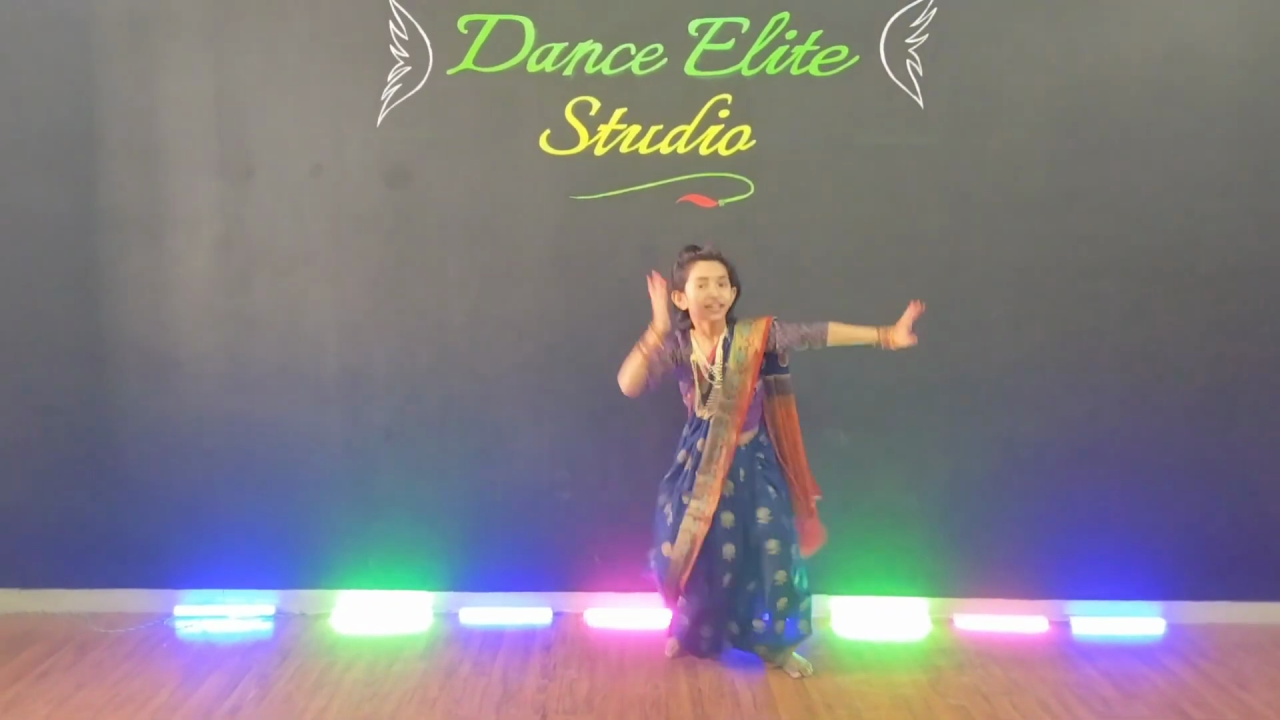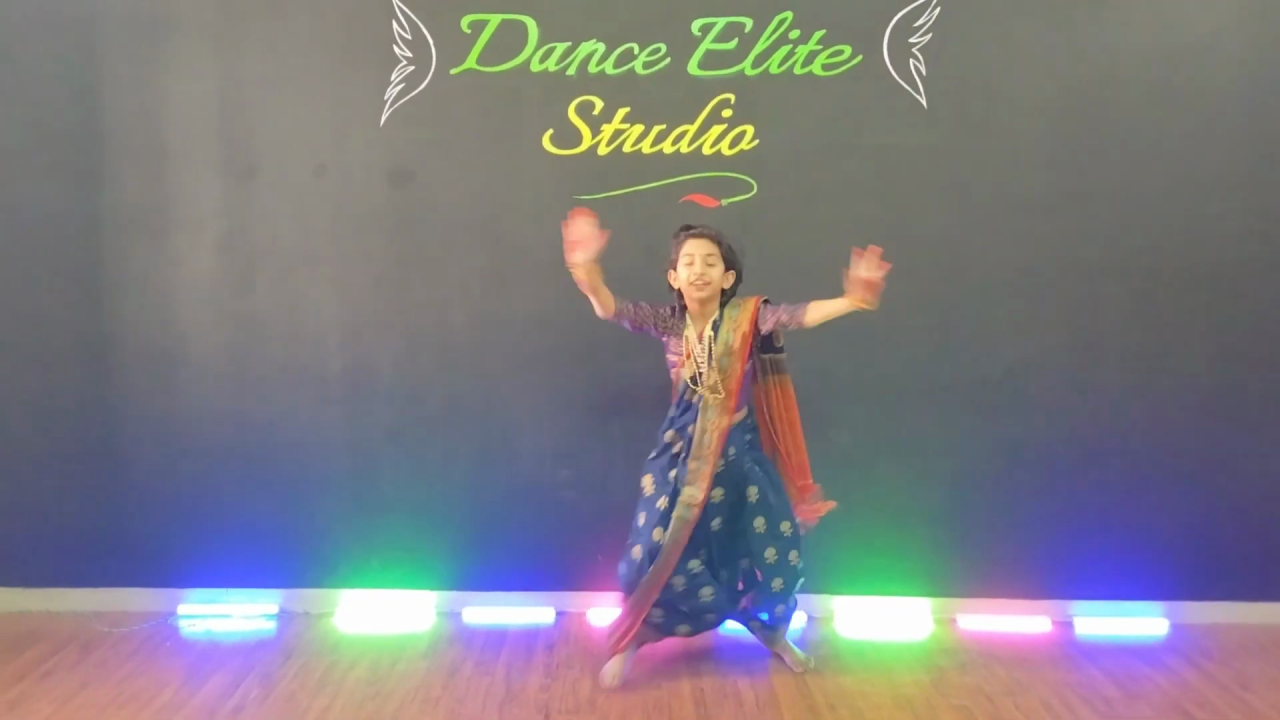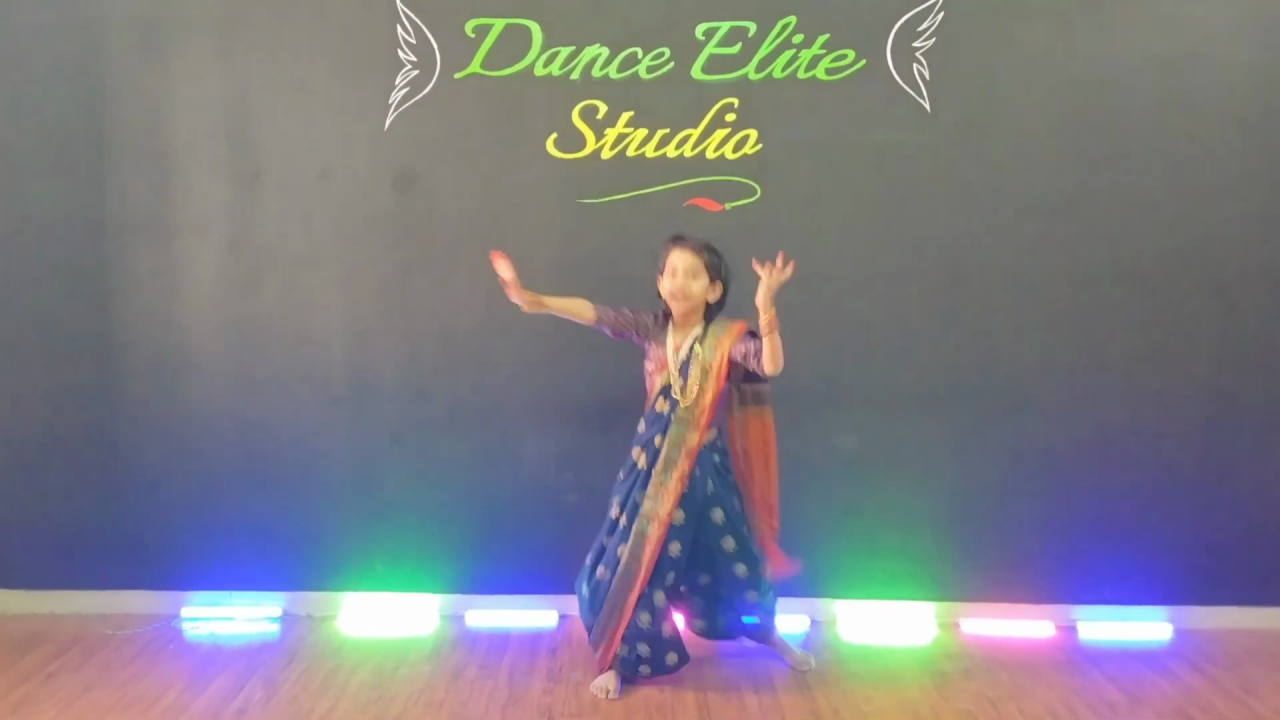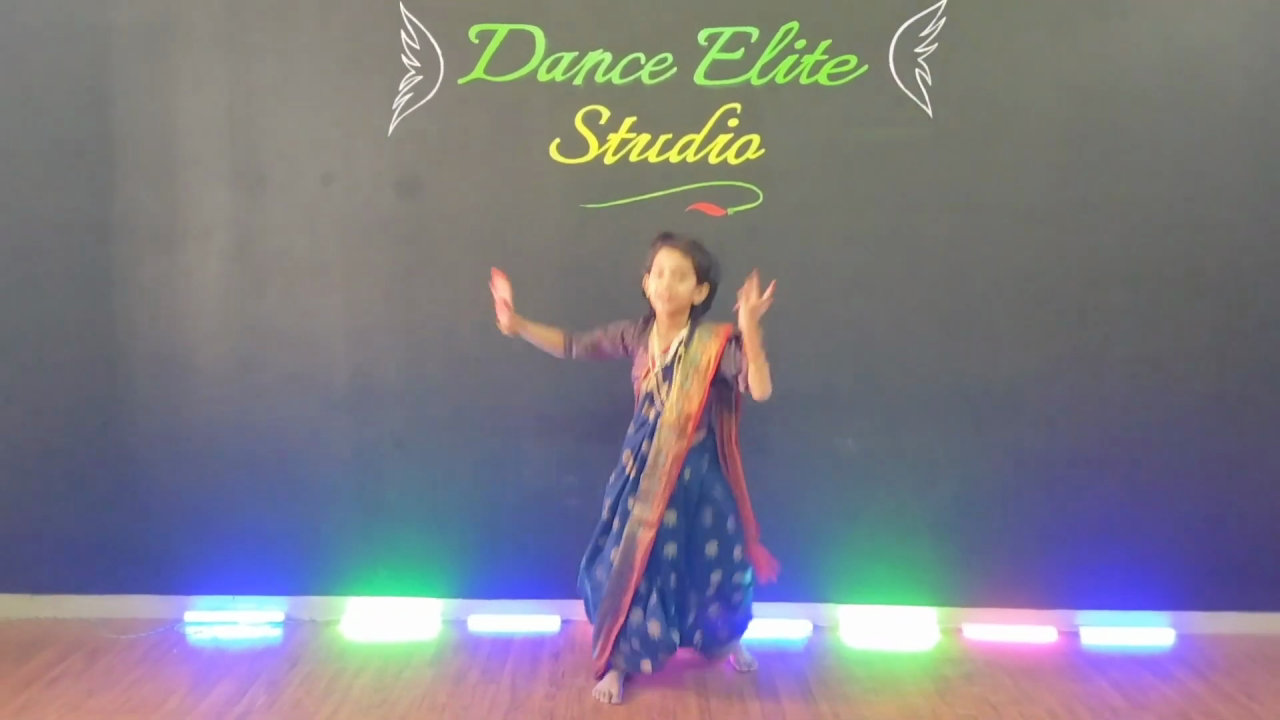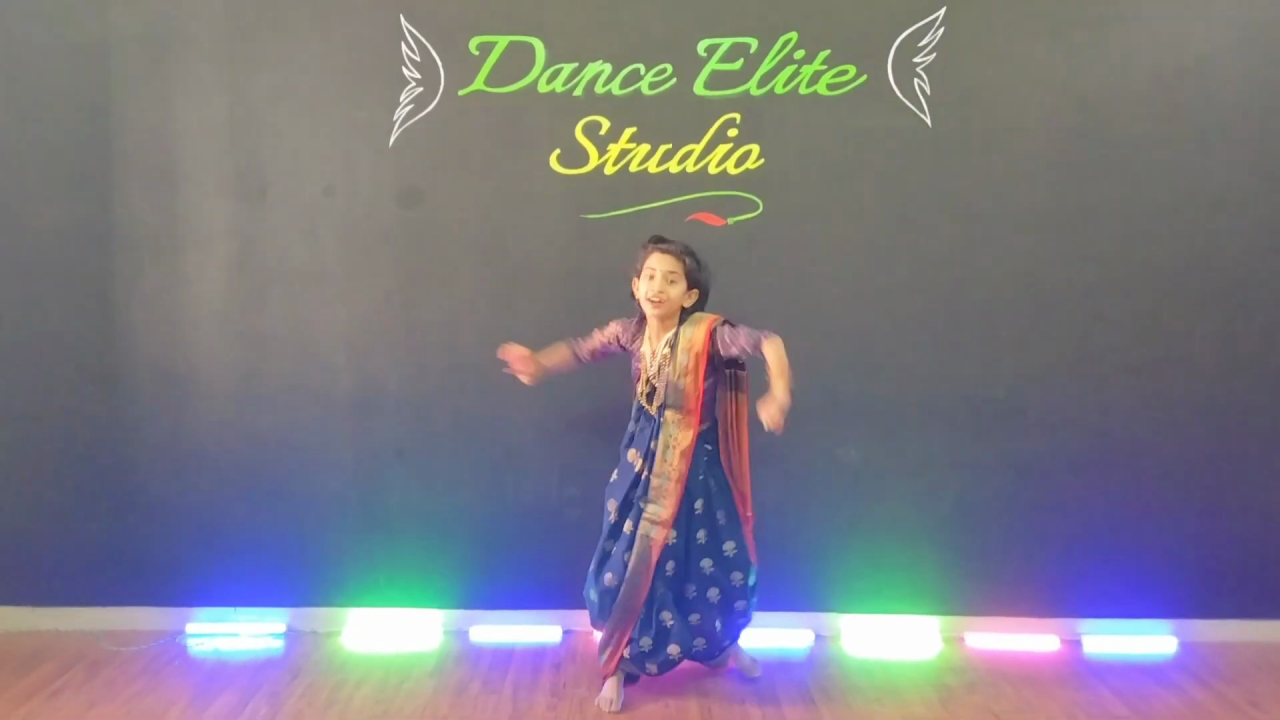
dt=0.2s
person 1, frame 1
left shoulder: (757, 336)
right shoulder: (677, 346)
left elbow: (819, 334)
right elbow: (629, 385)
left wrist: (885, 335)
right wrist: (656, 332)
left hip: (752, 466)
right hip: (697, 468)
left knee: (775, 560)
right knee: (686, 556)
left ankle: (779, 647)
right ankle: (694, 631)
person 1, frame 2
left shoulder: (747, 316)
right shoulder: (666, 321)
left elbow: (800, 315)
right elbow: (611, 309)
left wrist: (853, 298)
right wrist: (585, 269)
left hip: (741, 451)
right hip: (682, 450)
left knee: (769, 543)
right knee: (660, 546)
left ankle: (772, 633)
right ankle: (627, 643)
person 1, frame 3
left shoulder: (730, 338)
right shoulder: (653, 328)
left elbow: (771, 365)
right elbow: (598, 316)
left wrist: (767, 308)
right wrist: (530, 299)
left hip: (705, 467)
right hip: (651, 466)
left knee: (738, 560)
right knee: (624, 563)
left ankle: (767, 634)
right ankle: (618, 660)
person 1, frame 4
left shoulder: (717, 341)
right shoulder: (634, 335)
left elbow: (760, 390)
right elbow: (572, 345)
left wrist: (750, 330)
right wrist: (515, 323)
left hip: (696, 471)
right hip: (642, 468)
left knee: (718, 564)
right knee: (623, 562)
left ankle: (723, 641)
right ankle: (617, 662)
person 1, frame 5
left shoulder: (705, 334)
right shoulder: (626, 332)
left elbow: (767, 343)
right elbow: (577, 351)
left wrist: (779, 394)
right wrist: (535, 366)
left hip: (695, 469)
right hip: (641, 468)
left knee: (722, 562)
right knee: (631, 565)
left ankle: (722, 645)
right ankle: (619, 668)
